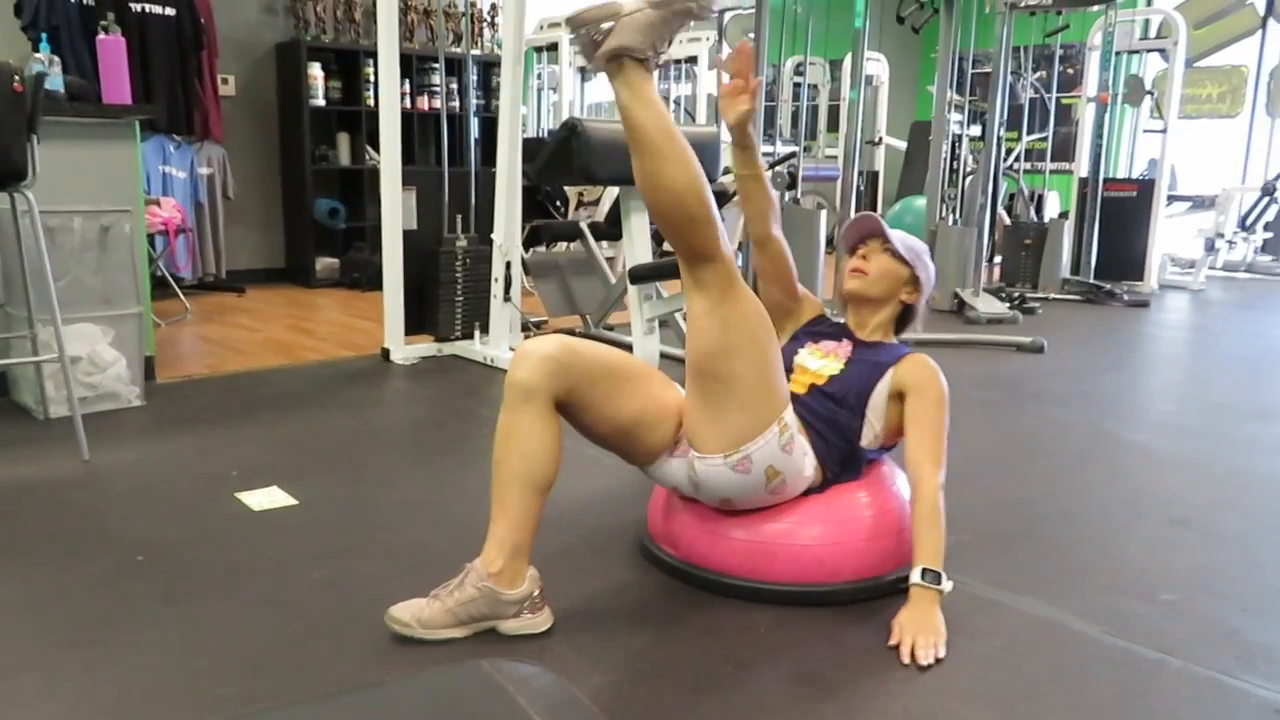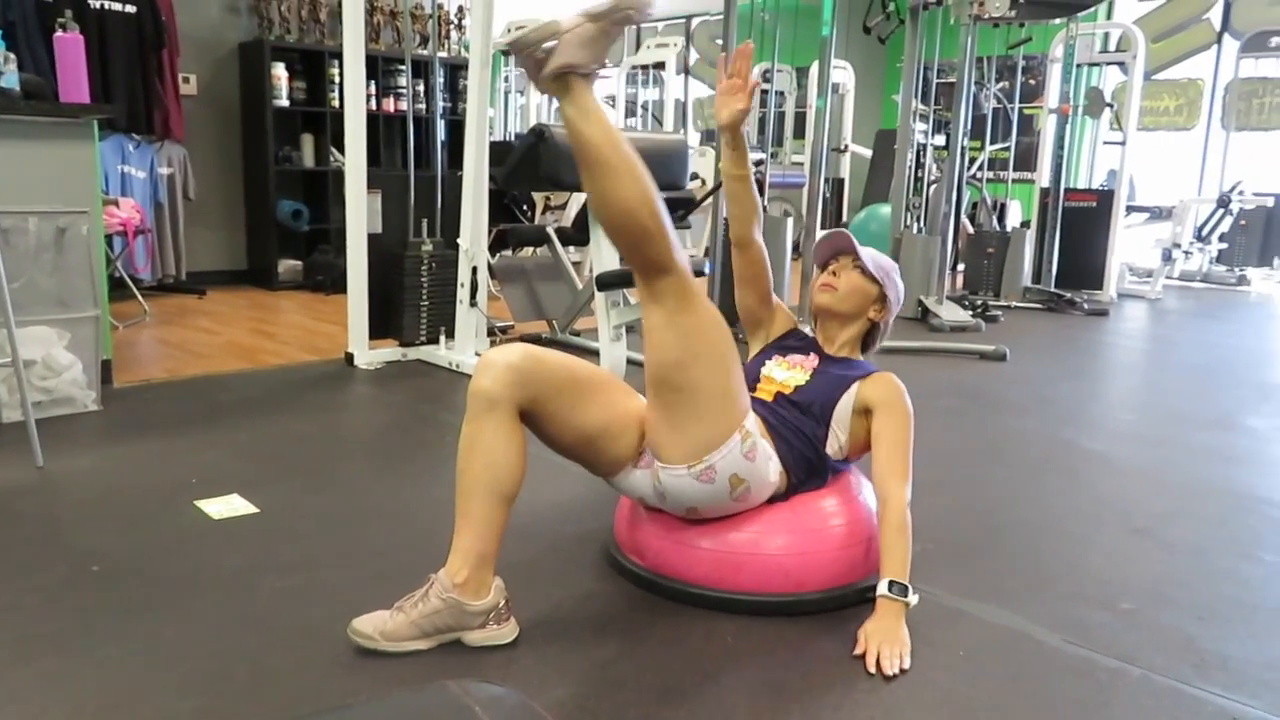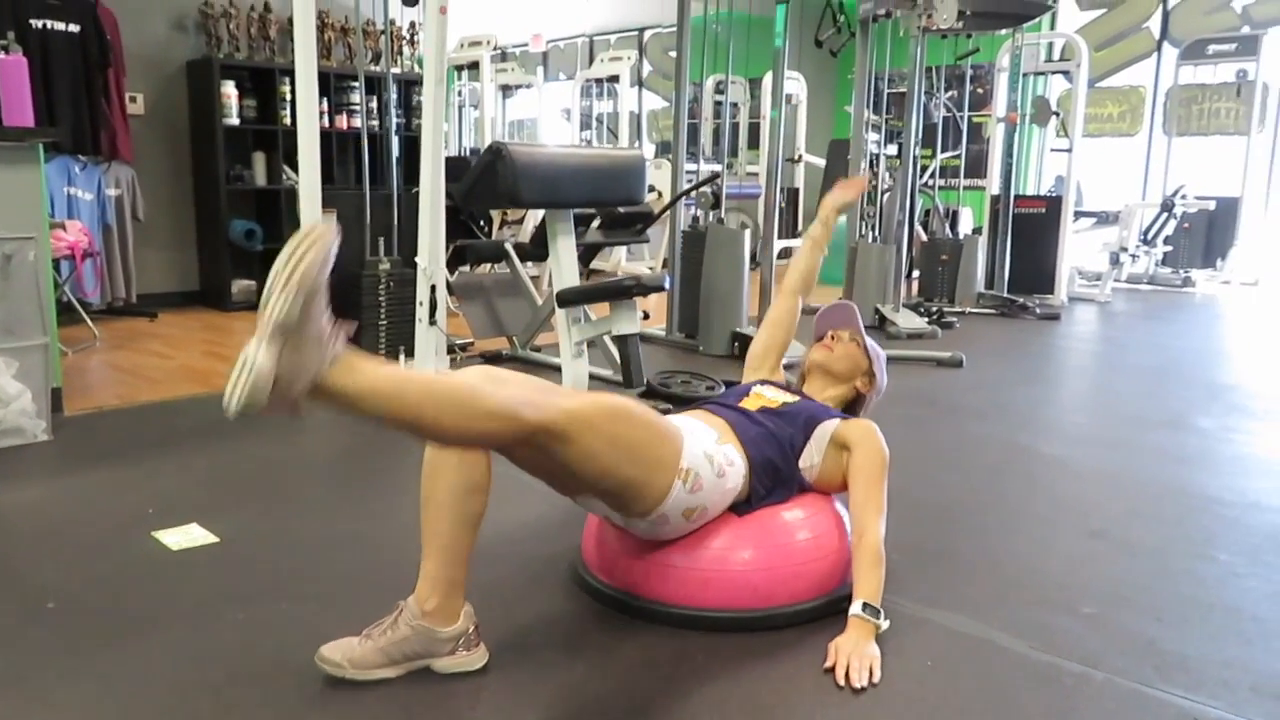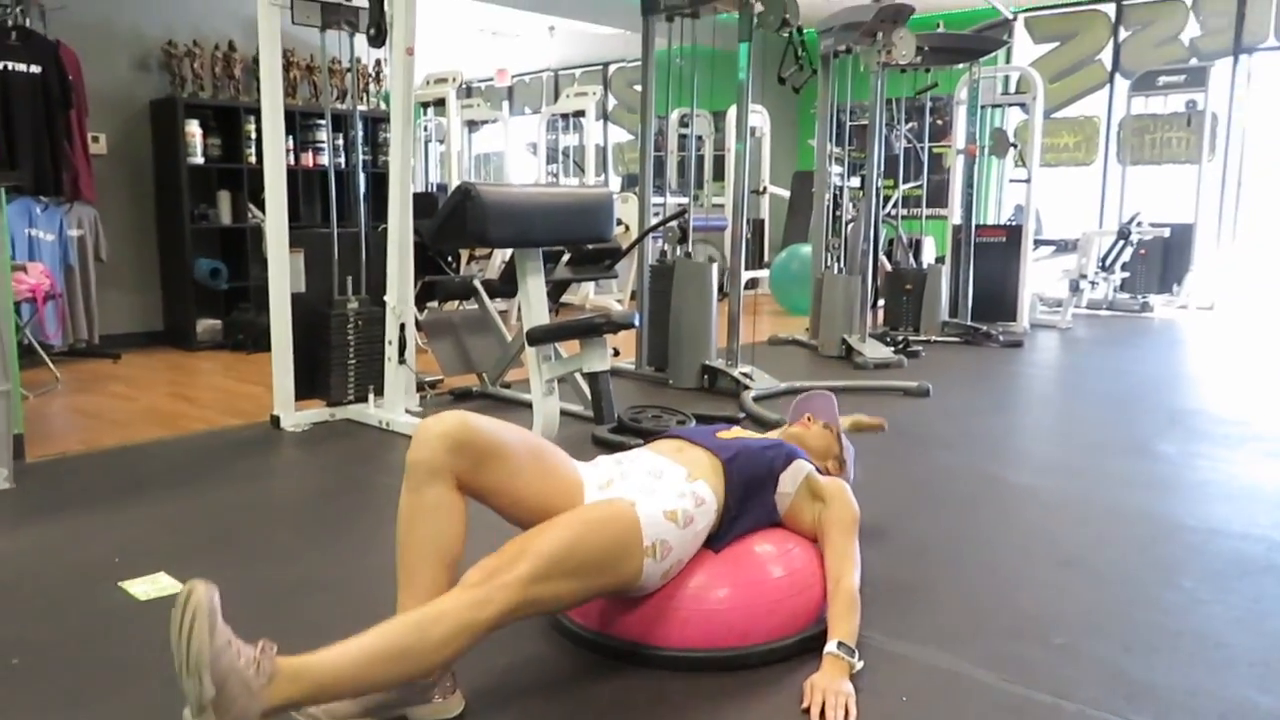
dt=0.5s
person 1, frame 1
left shoulder: (914, 374)
right shoulder: (809, 322)
left elbow: (927, 481)
right elbow: (765, 234)
left wrist: (925, 596)
right wrist: (741, 134)
left hip: (759, 460)
right hip: (701, 448)
left knee: (704, 254)
right knee: (540, 361)
left ankle: (631, 63)
right ankle: (504, 582)
person 1, frame 2
left shoulder: (878, 390)
right shoulder: (779, 336)
left elbow: (894, 494)
right elbow: (746, 240)
left wrist: (891, 607)
right wrist: (731, 135)
left hip: (724, 468)
right hip: (665, 456)
left knee: (660, 267)
right knee: (503, 372)
left ankle: (575, 83)
right ankle: (468, 594)
person 1, frame 3
left shoulder: (853, 435)
right shoulder: (762, 382)
left elbow: (868, 529)
right elbow: (787, 297)
left wrist: (863, 621)
right wrist: (826, 215)
left hip: (699, 466)
right hip: (641, 451)
left knee: (525, 411)
right knee: (468, 387)
left ankle: (319, 365)
right ankle: (439, 620)
person 1, frame 4
left shoulder: (821, 488)
right shoulder: (758, 448)
left elbow: (845, 573)
left wrist: (837, 659)
right wrist: (831, 416)
left hip: (672, 502)
right hip: (607, 478)
left knee: (493, 587)
right knee: (443, 438)
